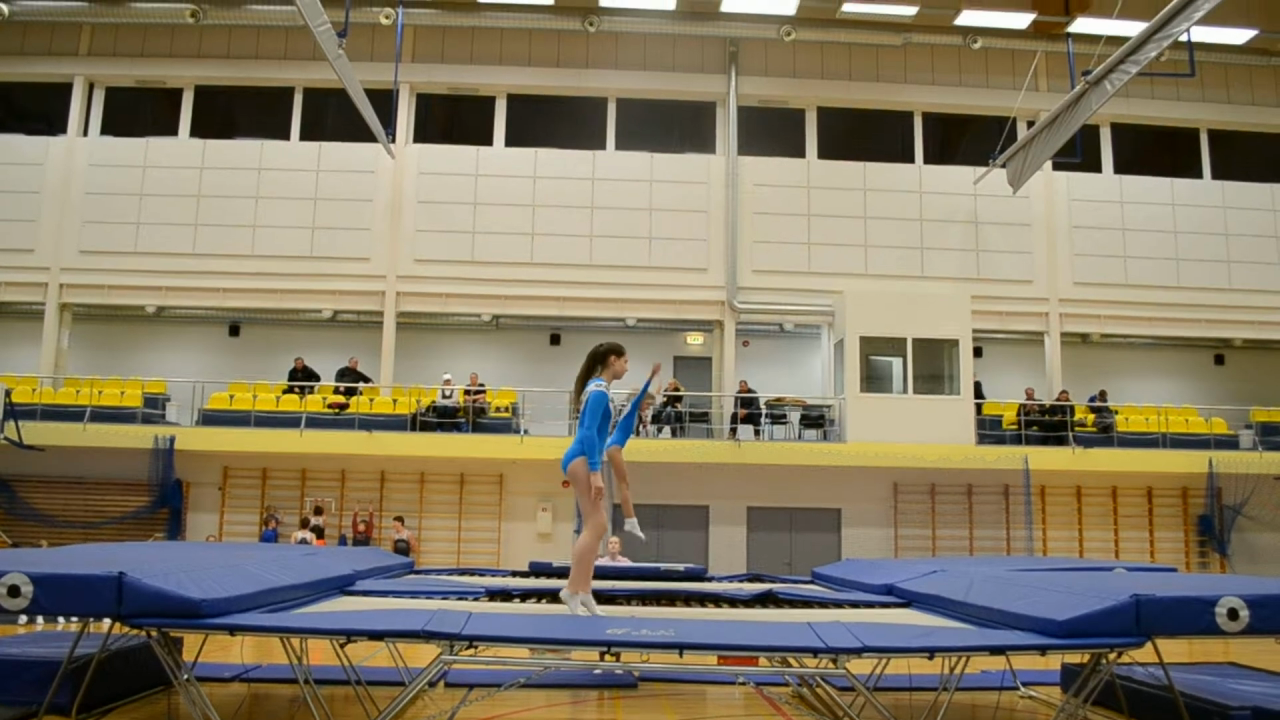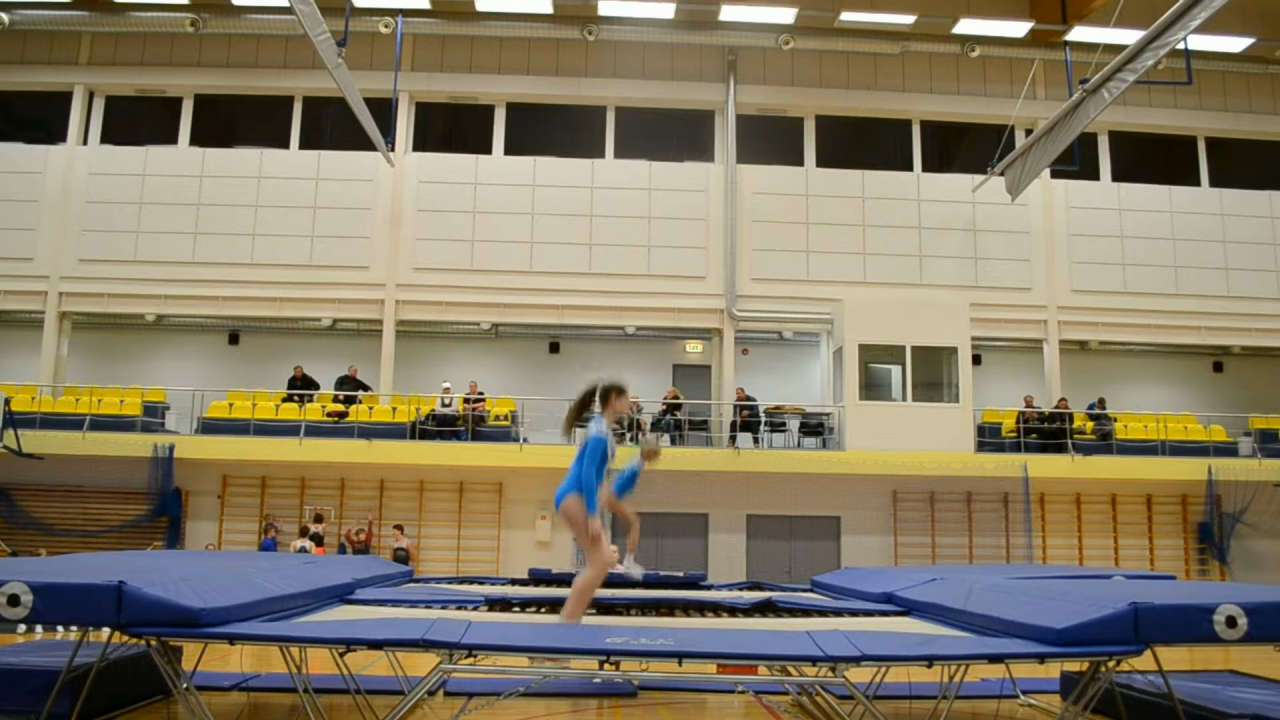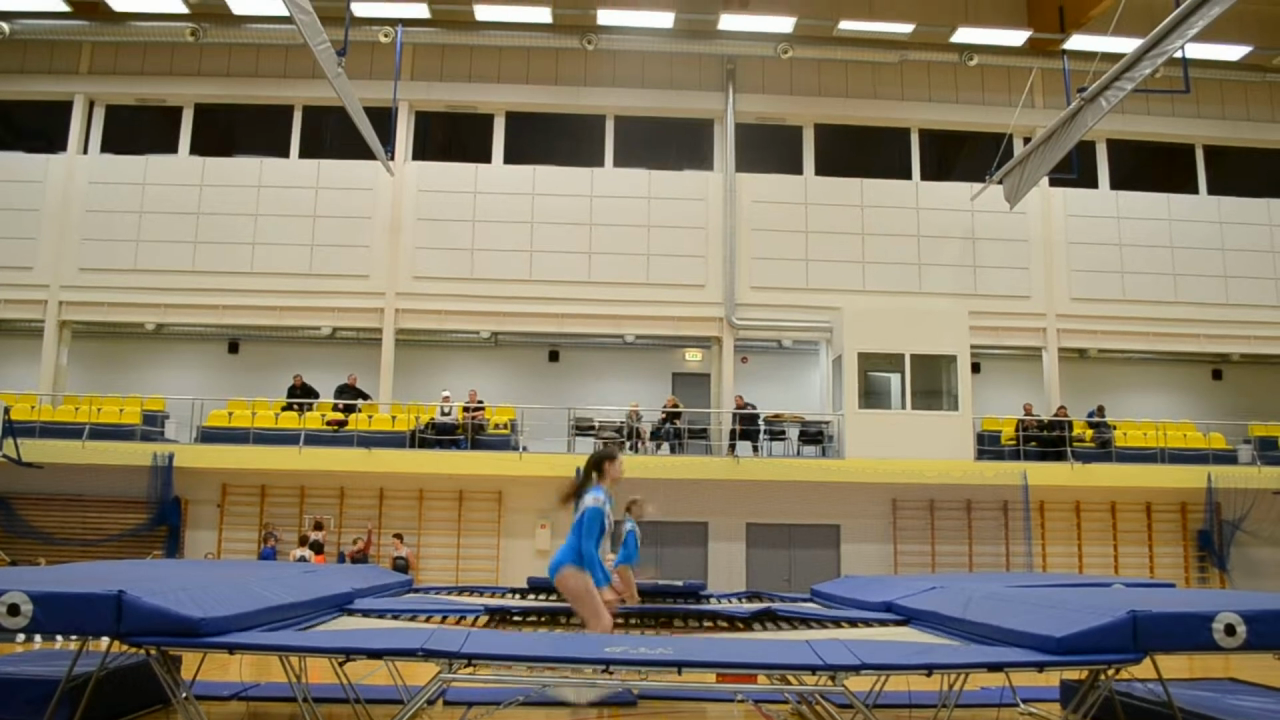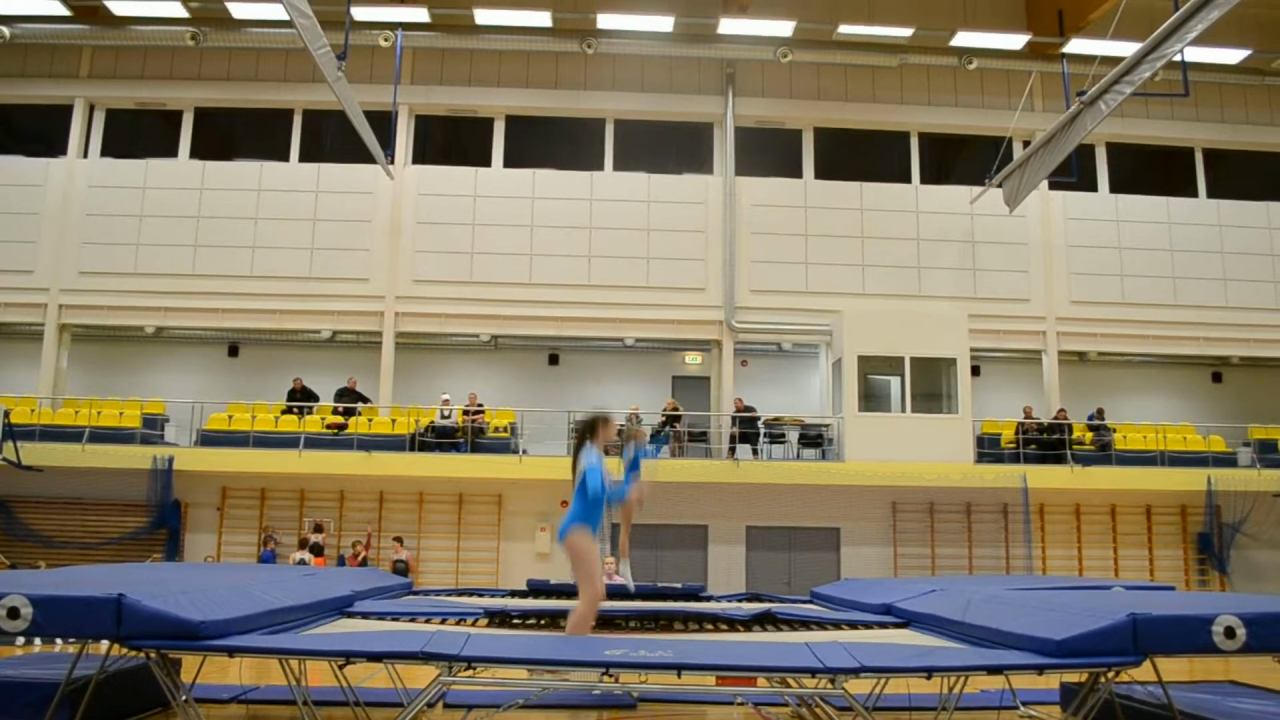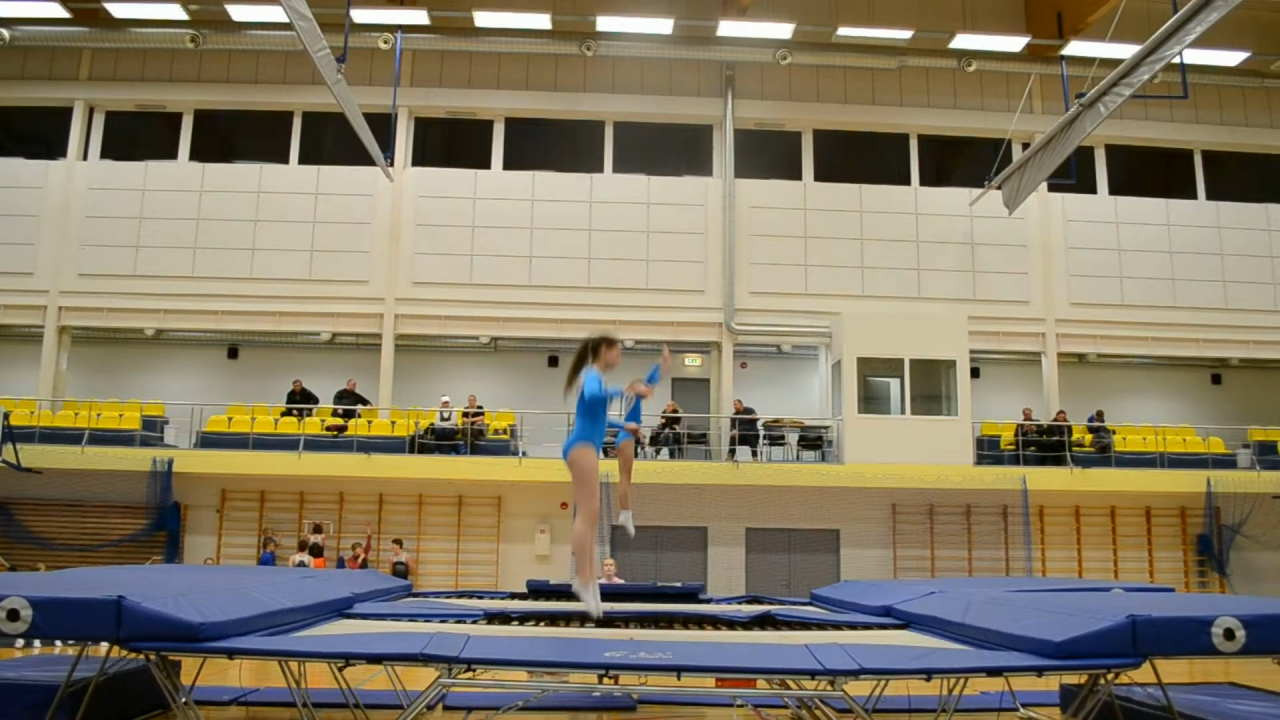
dt=0.2s
person 1, frame 1
left shoulder: (598, 388)
right shoulder: (599, 388)
right elbow: (589, 430)
left wrist: (594, 469)
right wrist: (595, 471)
left hip: (583, 461)
right hip: (581, 460)
left knee: (595, 527)
right knee: (595, 527)
left ankle: (582, 592)
right ankle: (572, 590)
person 1, frame 2
left shoulder: (600, 428)
right shoulder: (600, 430)
right elbow: (587, 473)
right wrist: (593, 515)
left hip: (579, 496)
right hip: (573, 496)
left knee: (600, 562)
right knee: (599, 562)
left ankle: (570, 620)
right ankle: (566, 622)
person 1, frame 3
left shoulder: (602, 499)
right shoulder: (596, 501)
right elbow: (587, 548)
left wrist: (608, 584)
right wrist: (602, 587)
left hip: (573, 567)
right hip: (568, 566)
left knee: (602, 623)
right knee: (601, 625)
person 1, frame 4
left shoulder: (594, 457)
right shoulder: (592, 458)
right elbow: (595, 491)
left wrist: (625, 494)
right wrist: (626, 493)
left hip: (582, 529)
right hip: (577, 529)
left knee: (594, 595)
right knee: (590, 595)
person 1, frame 5
left shoulder: (594, 376)
right shoulder: (592, 375)
right elbow: (590, 395)
left wrist: (622, 425)
right wrist: (626, 390)
left hip: (585, 447)
right hip: (581, 446)
left knee: (588, 516)
right knee: (588, 515)
left ankle: (586, 579)
right ankle: (584, 579)
